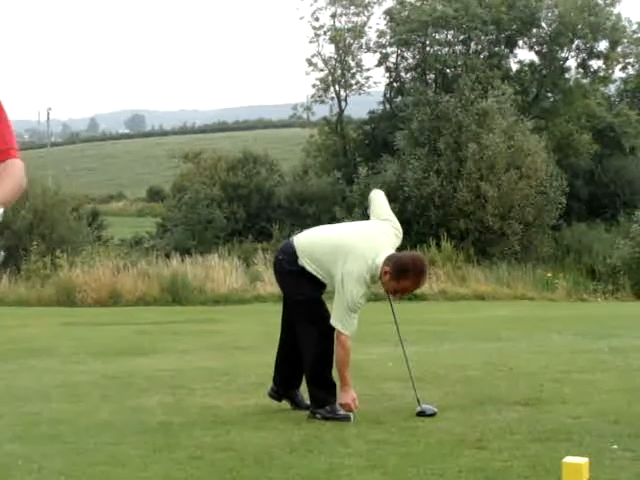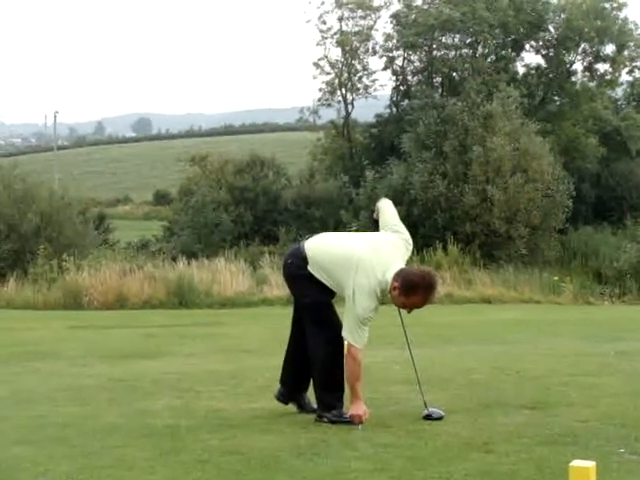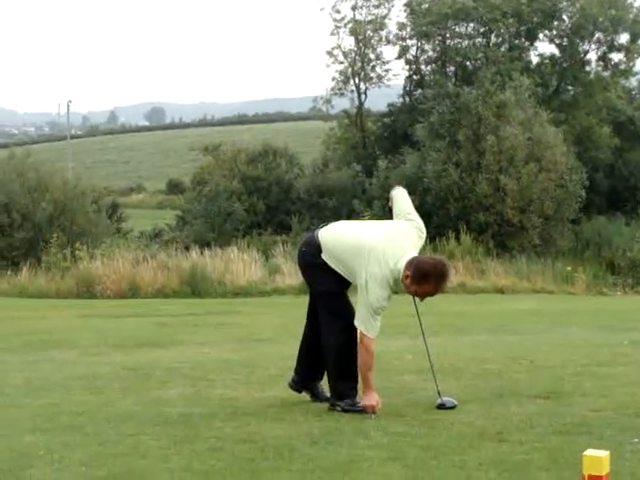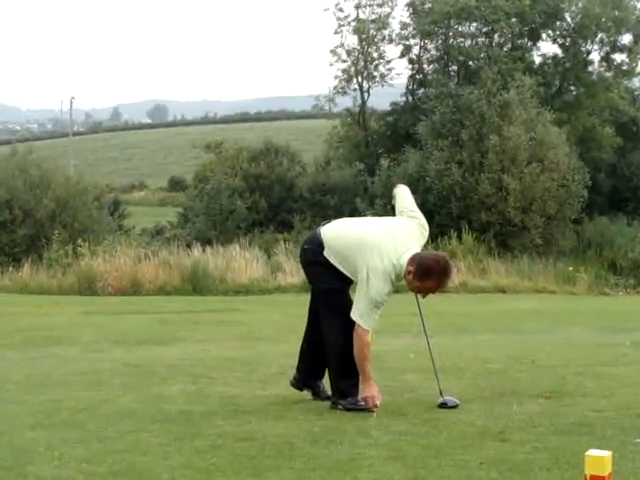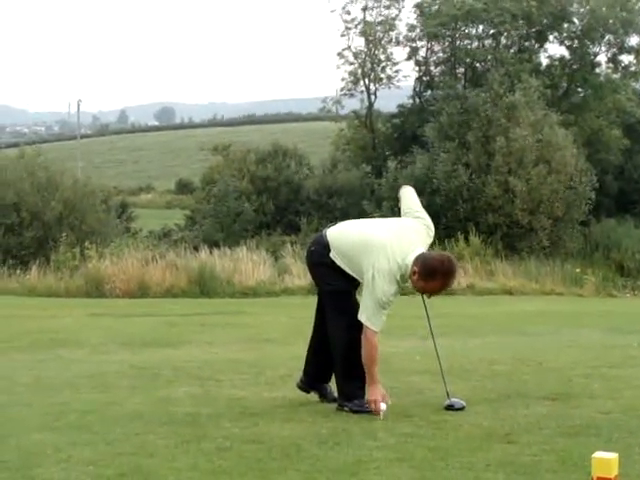
dt=0.7s
person 1, frame 1
left shoulder: (392, 231)
right shoulder: (356, 279)
left elbow: (376, 194)
right elbow: (342, 337)
right wrist: (346, 388)
left hip: (305, 255)
right hip: (292, 264)
left knee: (298, 326)
right knee: (320, 331)
left ankle: (284, 386)
right ankle: (322, 403)
person 1, frame 2
left shoulder: (403, 243)
right shoulder: (366, 293)
left elbow: (383, 204)
right elbow: (353, 350)
right wrist: (357, 401)
left hip: (314, 258)
right hip: (301, 267)
left knee: (308, 328)
right knee: (329, 335)
left ankle: (291, 389)
right ankle: (329, 407)
person 1, frame 3
left shoulder: (416, 232)
right shoulder: (378, 282)
left elbow: (397, 192)
right elbow: (366, 338)
right wrist: (369, 392)
left hip: (331, 247)
right hip: (316, 256)
left knee: (323, 317)
right knee: (342, 324)
left ankle: (305, 378)
right ankle: (343, 396)
person 1, frame 4
left shoulder: (419, 228)
right shoulder: (380, 278)
left elbow: (400, 190)
right elbow: (360, 331)
right wrist: (367, 383)
left hip: (333, 245)
right hip: (318, 254)
left knee: (325, 315)
right knee: (341, 321)
left ankle: (306, 376)
right ankle: (344, 394)
person 1, frame 5
left shoulder: (425, 230)
right shoulder: (385, 279)
left elbow: (406, 191)
right elbow: (368, 333)
right wrist: (374, 385)
left hip: (339, 247)
right hip: (324, 257)
left knee: (331, 319)
right knee: (348, 323)
left ankle: (313, 379)
right ankle: (351, 397)
